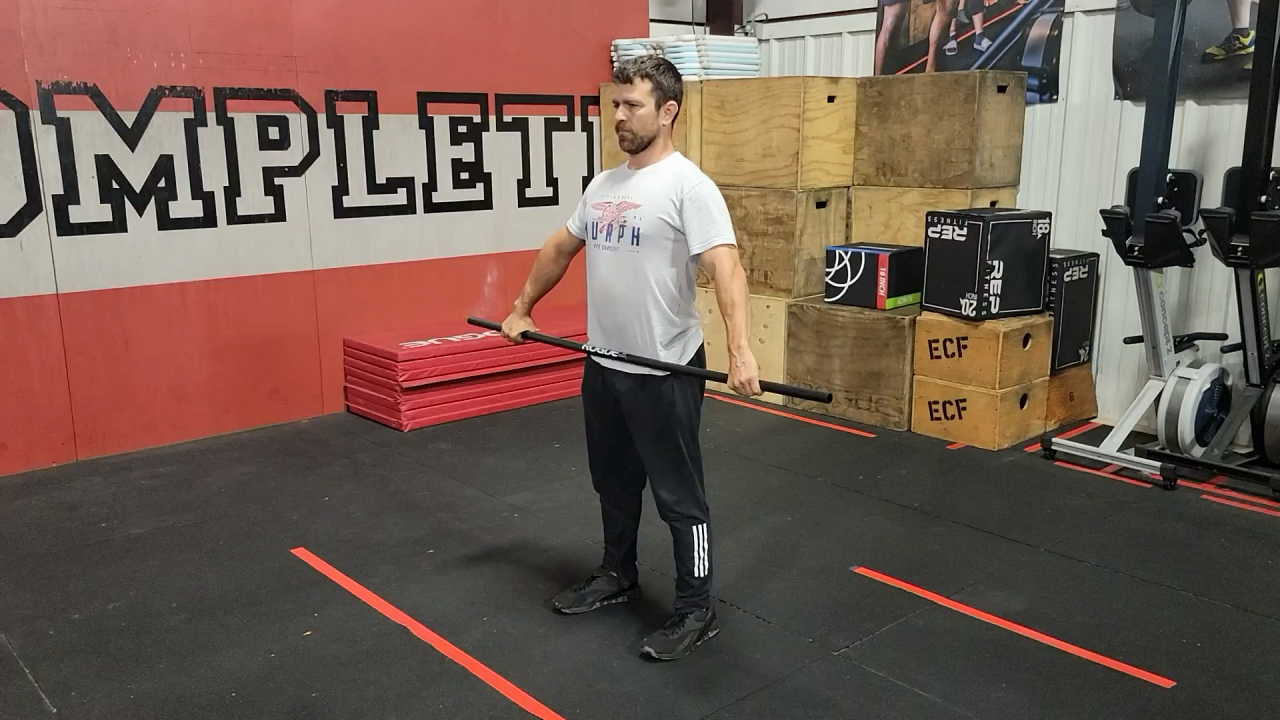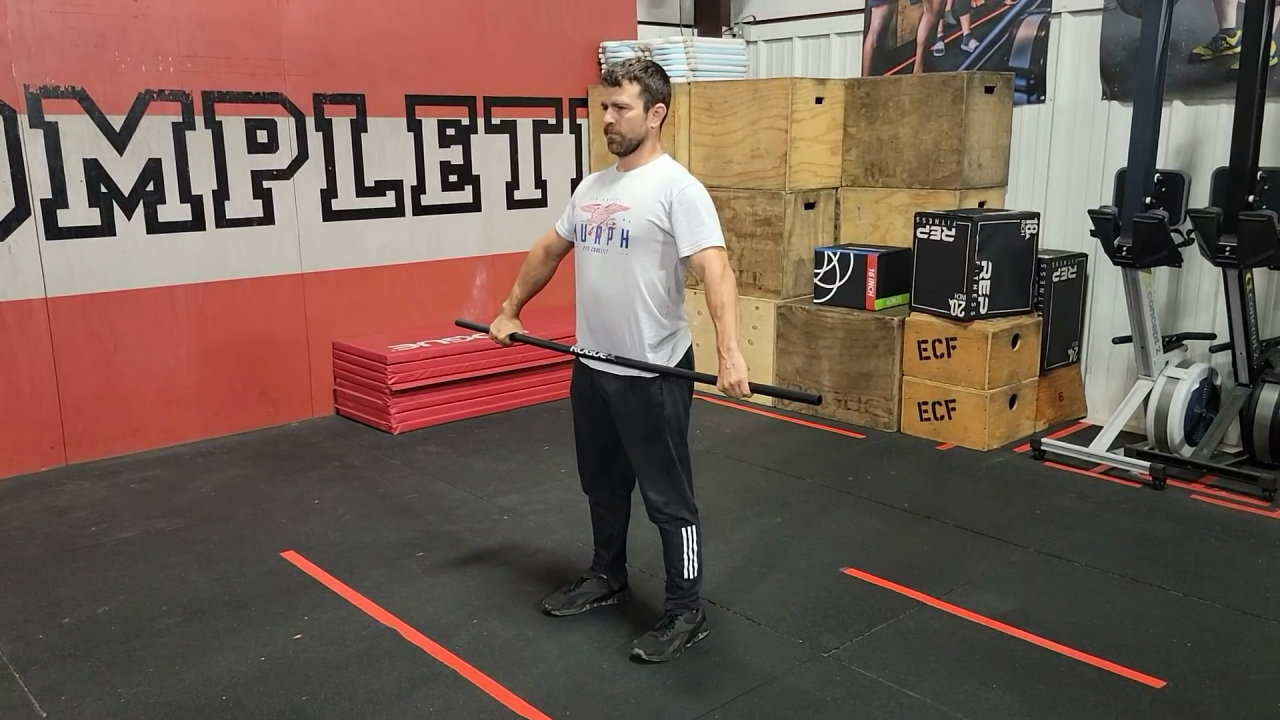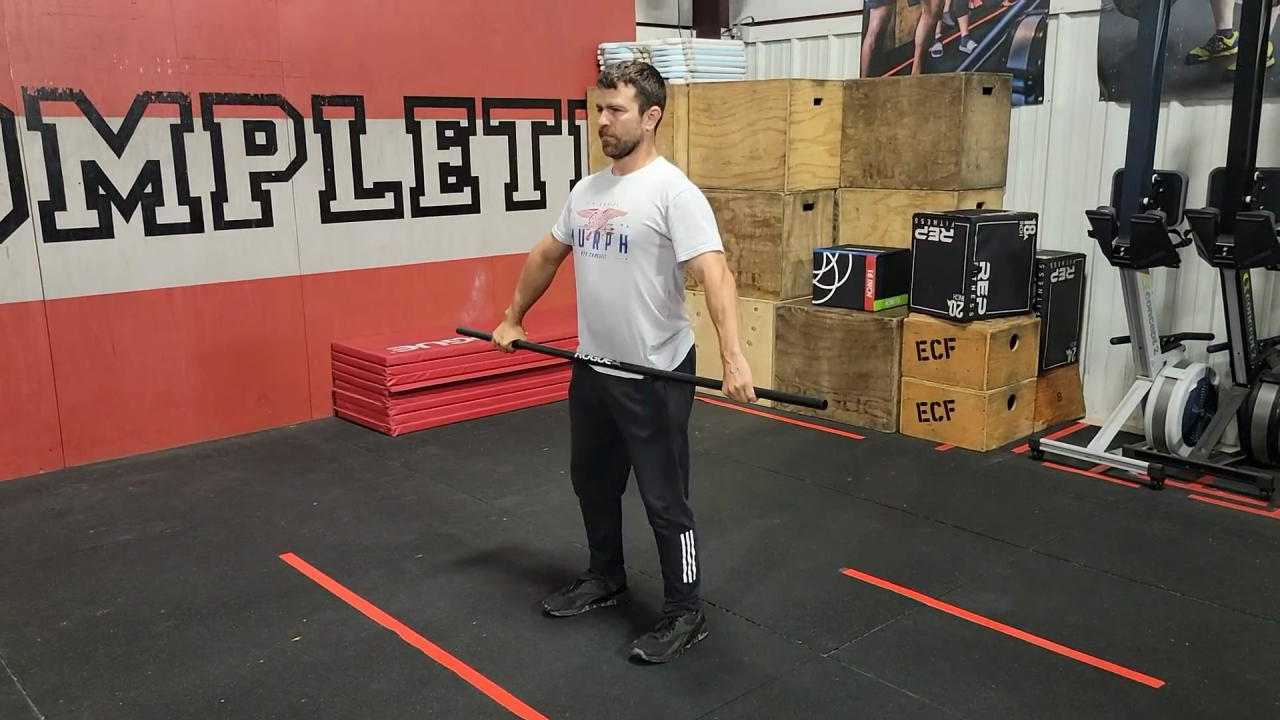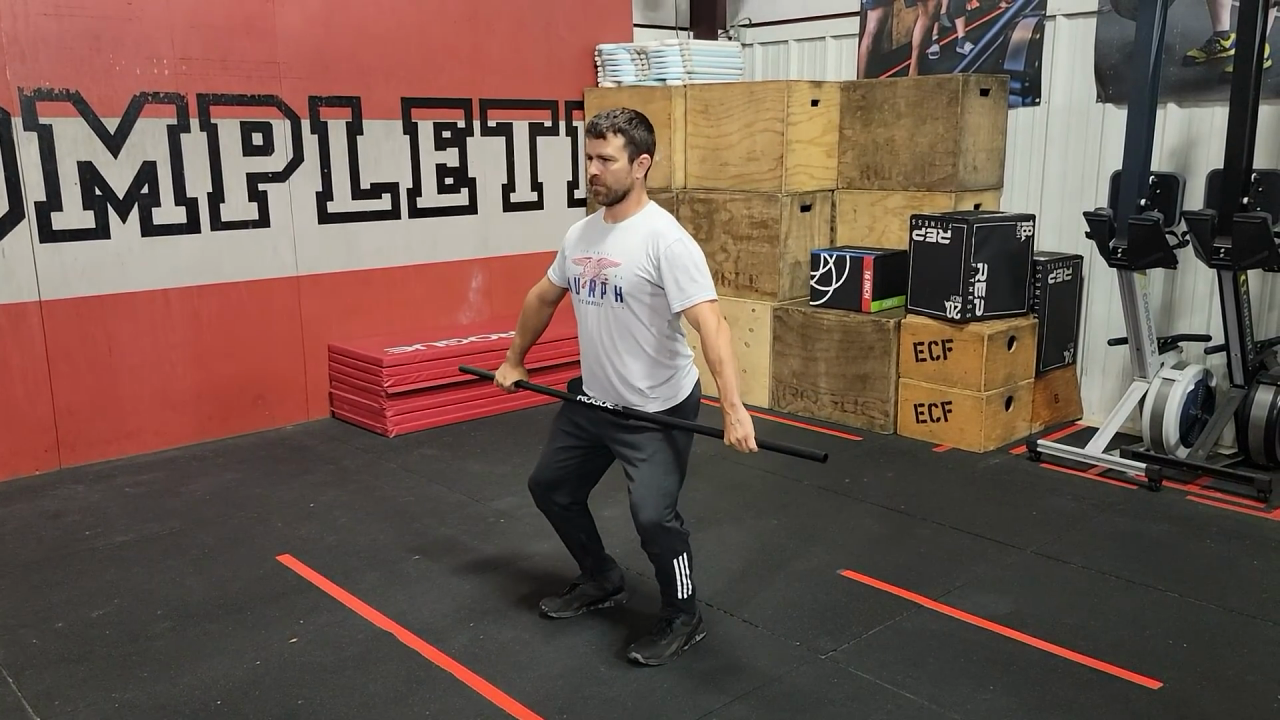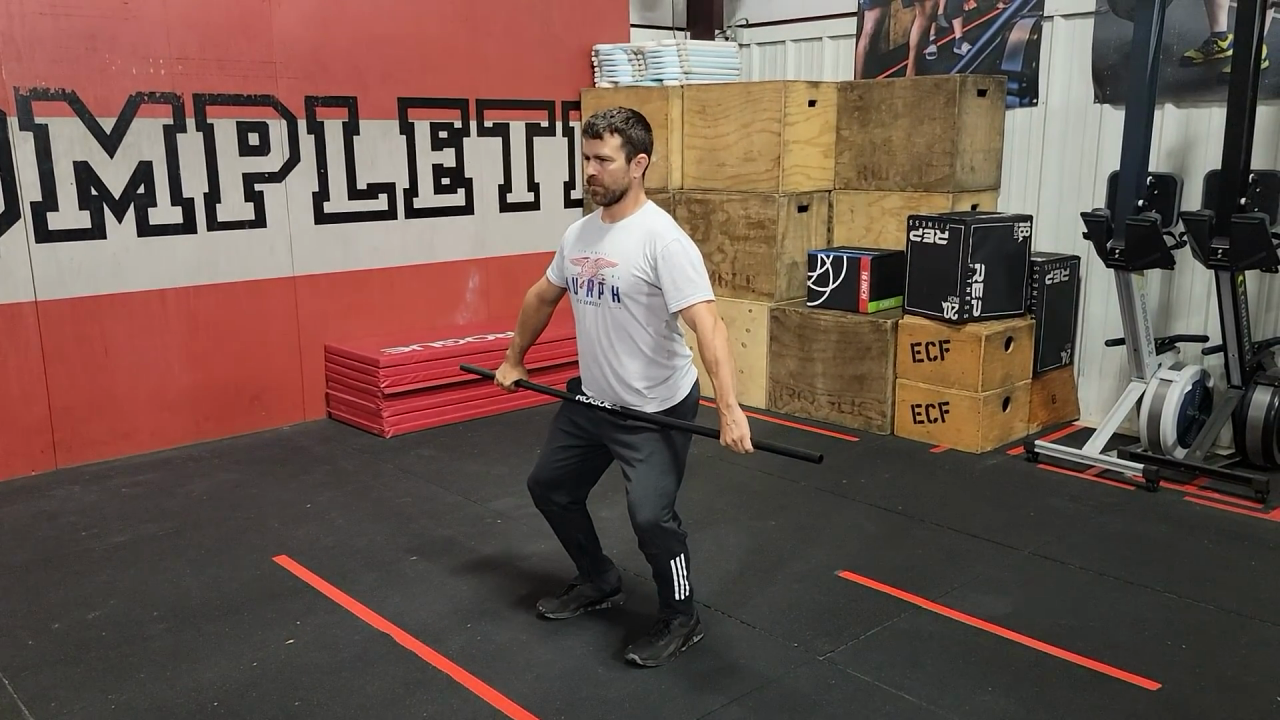
dt=0.5s
person 1, frame 1
left shoulder: (687, 185)
right shoulder: (603, 186)
left elbow: (725, 266)
right elbow: (559, 248)
left wrist: (740, 351)
right wrist: (521, 308)
left hip: (664, 371)
right hip: (603, 364)
left knee: (678, 496)
right knee: (612, 481)
left ankle: (695, 610)
right ankle: (616, 575)
person 1, frame 2
left shoulder: (676, 188)
right shoulder: (592, 188)
left elbow: (714, 270)
right elbow: (548, 251)
left wrist: (730, 352)
right wrist: (510, 310)
left hip: (652, 373)
right hip: (592, 367)
left knee: (667, 497)
right knee: (601, 483)
left ankle: (685, 612)
right ankle: (607, 576)
person 1, frame 3
left shoulder: (672, 191)
right shoulder: (586, 191)
left elbow: (713, 273)
right elbow: (545, 256)
left wrist: (732, 357)
right wrist: (512, 318)
left hip: (654, 375)
right hip: (594, 368)
left knee: (663, 496)
right knee: (591, 480)
left ankle: (685, 613)
right ankle: (606, 577)
person 1, frame 4
left shoulder: (665, 239)
right shoulder: (580, 235)
left elbow: (709, 323)
right elbow: (542, 298)
left wrist: (733, 408)
right wrist: (513, 359)
left hip: (658, 409)
right hip: (594, 399)
left knee: (653, 515)
right knee: (550, 486)
left ankle: (682, 618)
right ankle: (601, 580)
person 1, frame 5
left shoulder: (662, 238)
right shoulder: (578, 234)
left elbow: (706, 322)
right elbow: (542, 296)
left wrist: (729, 409)
right wrist: (513, 359)
left hip: (656, 409)
right hip: (592, 398)
left knee: (651, 515)
right knee: (549, 486)
left ankle: (680, 619)
right ankle: (598, 581)
